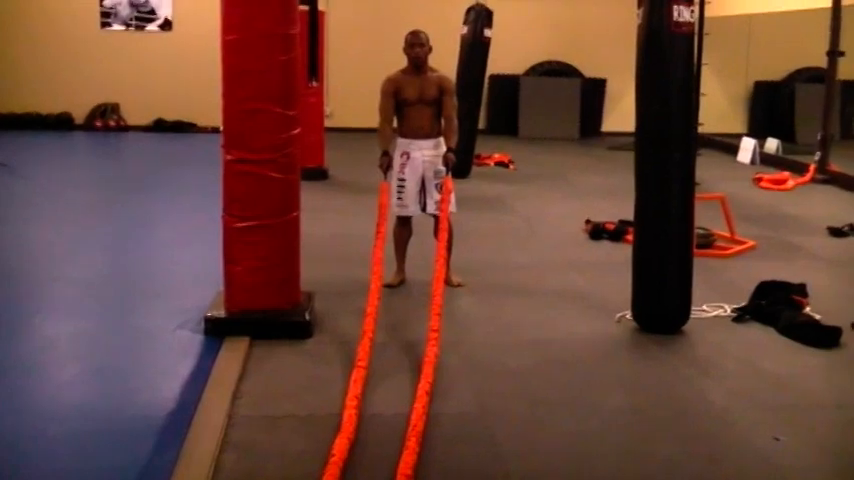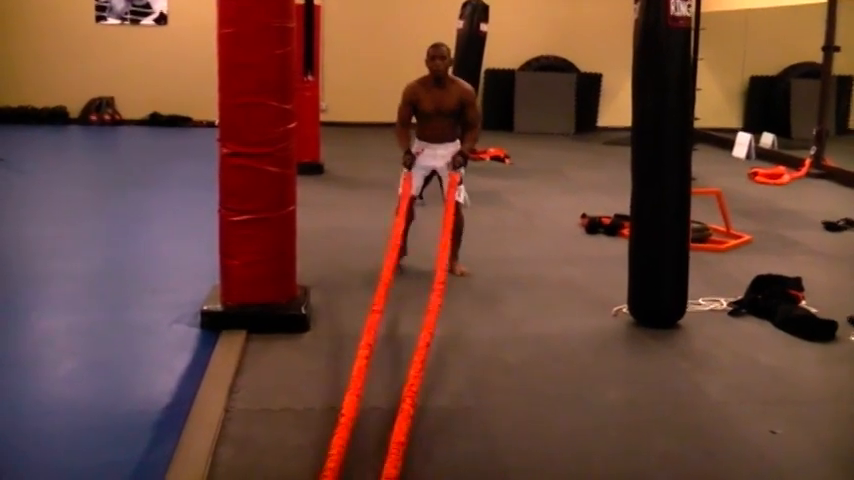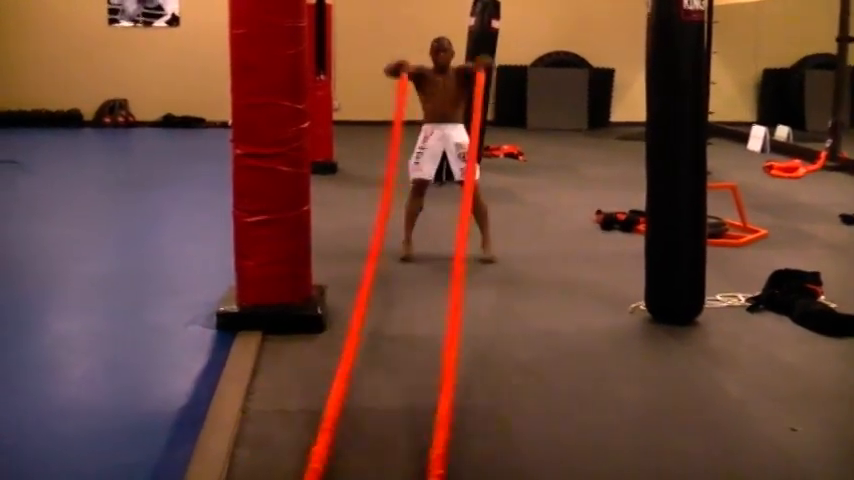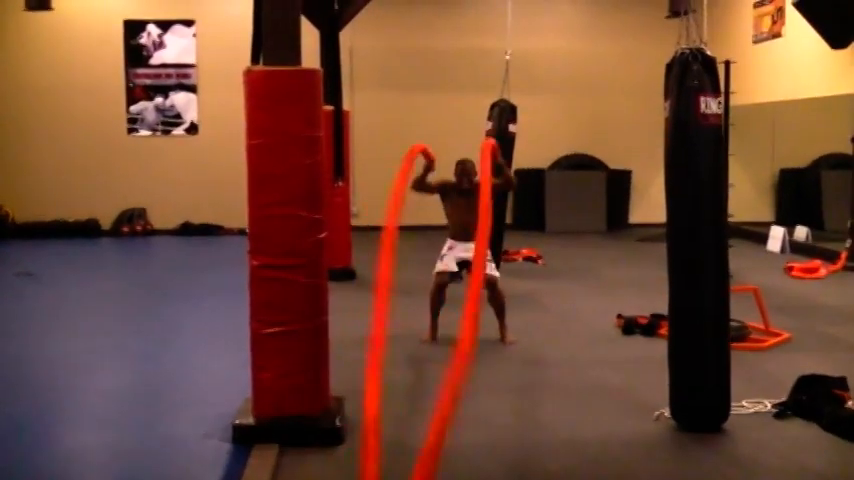
dt=1s
person 1, frame 1
left shoulder: (443, 82)
right shoulder: (393, 82)
left elbow: (450, 119)
right elbow: (386, 121)
left wrist: (450, 149)
right wrist: (385, 152)
left hip: (435, 149)
right hip: (405, 150)
left knee: (441, 214)
right knee: (403, 214)
left ankle: (446, 269)
right ankle: (400, 270)
person 1, frame 2
left shoulder: (464, 91)
right shoulder: (413, 90)
left elbow: (473, 127)
right elbow: (402, 125)
left wrist: (464, 151)
right wrist: (406, 150)
left hip: (450, 150)
right hip: (421, 148)
left knee: (455, 204)
right knee: (406, 199)
left ankle: (453, 259)
right ankle: (401, 249)
person 1, frame 3
left shoulder: (462, 74)
right shoulder: (421, 73)
left elbow: (482, 66)
right elbow: (391, 71)
left wrist: (483, 63)
right wrist: (400, 67)
left hip: (456, 134)
right hip: (430, 135)
left knee: (471, 185)
right knee: (419, 185)
left ankle: (486, 242)
right ankle: (407, 241)
person 1, frame 4
left shoulder: (483, 188)
right shoulder: (446, 187)
left elbow: (510, 185)
right elbow: (418, 186)
left wrist: (501, 166)
right wrist: (426, 170)
right hip: (453, 245)
left knee: (492, 282)
right knee: (440, 281)
left ankle: (504, 330)
right ankle: (433, 328)
